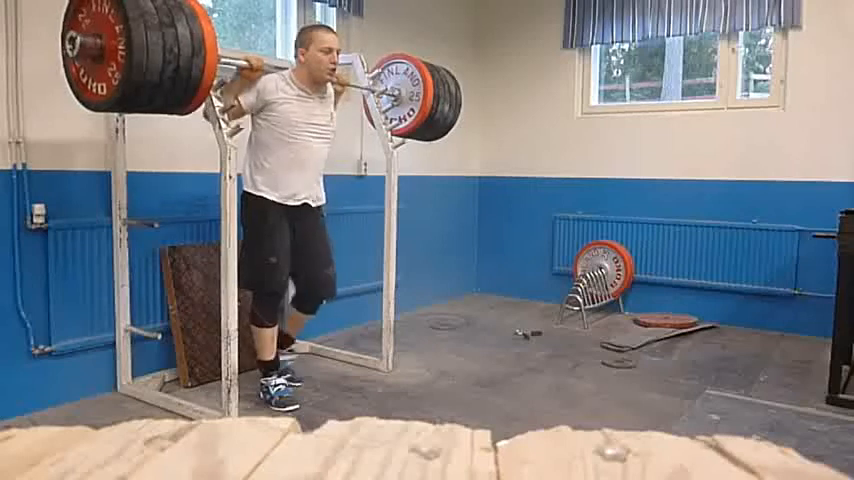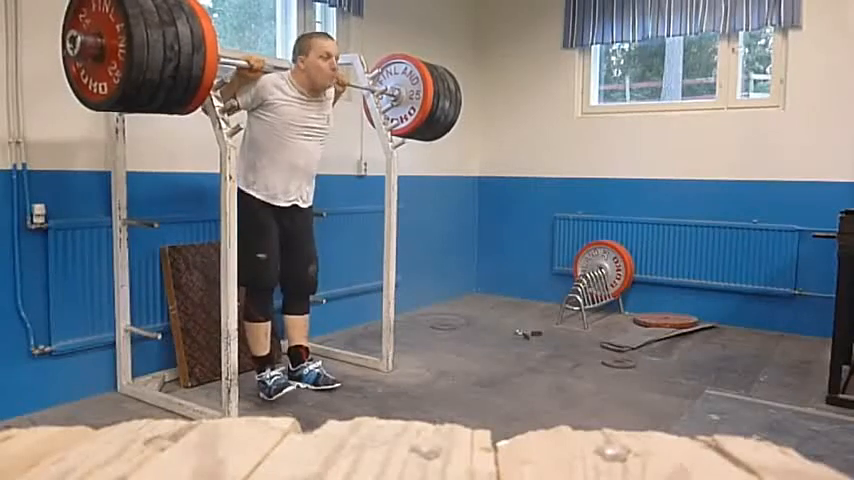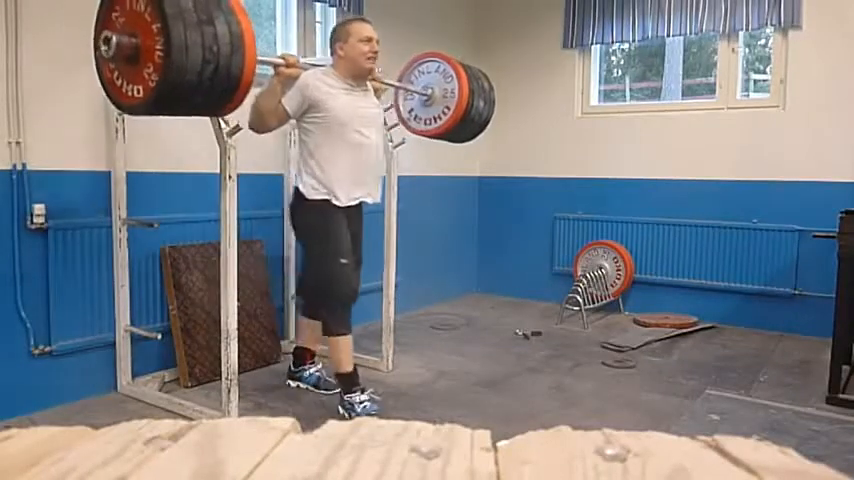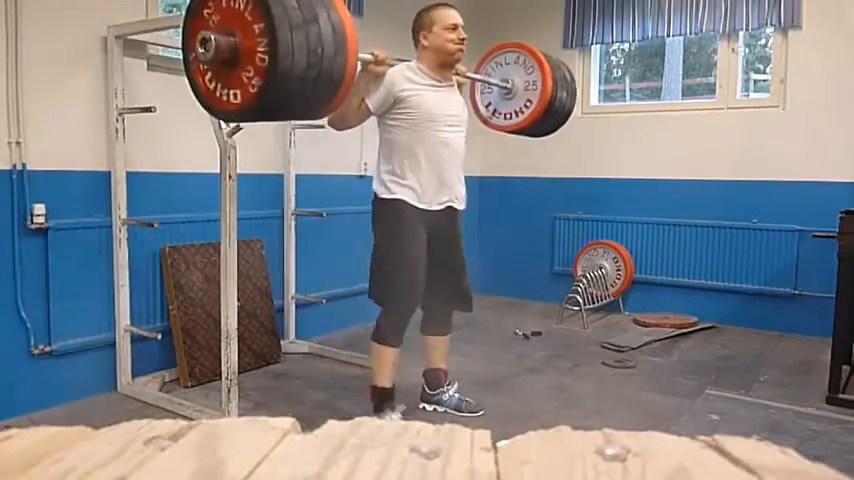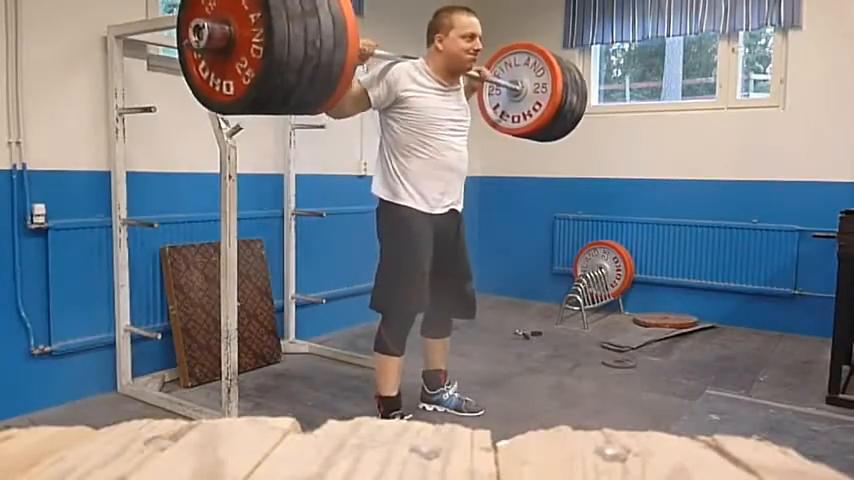
dt=1s
person 1, frame 1
left shoulder: (327, 93)
right shoulder: (270, 87)
left wrist: (338, 95)
right wrist: (243, 77)
left hip: (309, 204)
right hip: (268, 203)
left knee: (319, 285)
right knee: (269, 291)
left ankle: (280, 350)
right ankle: (270, 377)
person 1, frame 2
left shoulder: (325, 97)
right shoulder: (267, 87)
left wrist: (337, 93)
right wrist: (241, 77)
left hip: (299, 204)
right hip: (260, 202)
left knee: (302, 285)
right knee: (261, 286)
left ankle: (301, 363)
right ankle: (266, 372)
person 1, frame 3
left shoulder: (369, 91)
right shoulder: (312, 84)
right elbow: (259, 122)
right wrist: (280, 79)
left hip: (354, 204)
right hip: (320, 204)
left knee: (323, 294)
right knee: (335, 294)
left ankle: (302, 365)
right ankle: (351, 391)
person 1, frame 4
left shoulder: (453, 86)
right shoulder: (397, 79)
right elbow: (340, 120)
right wrist: (365, 74)
left hip: (446, 207)
right hip: (402, 206)
left knee: (442, 299)
right knee: (400, 303)
left ankle: (436, 388)
right ankle: (383, 407)
person 1, frame 5
left shoulder: (457, 85)
right shoulder: (400, 76)
right elbow: (337, 108)
left wrist: (475, 86)
left hip: (448, 212)
right hip: (406, 212)
left knee: (446, 302)
right knee: (400, 310)
left ankle: (436, 389)
right ankle: (389, 413)
